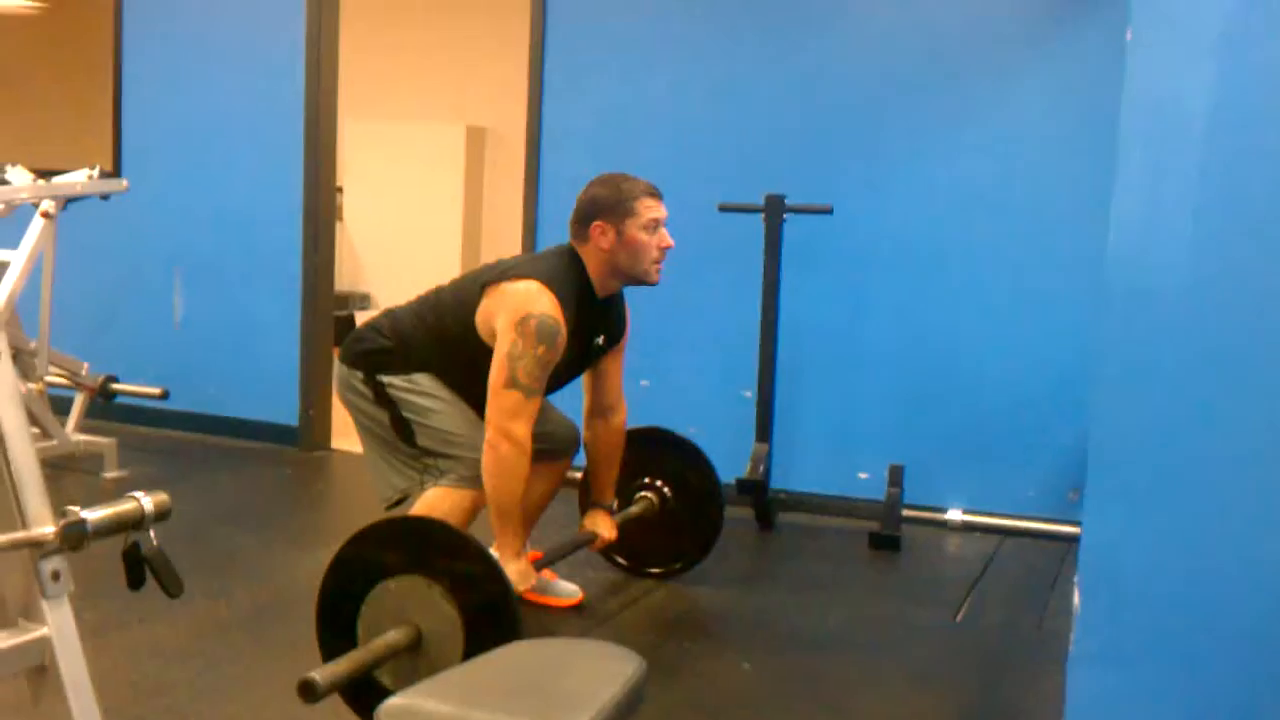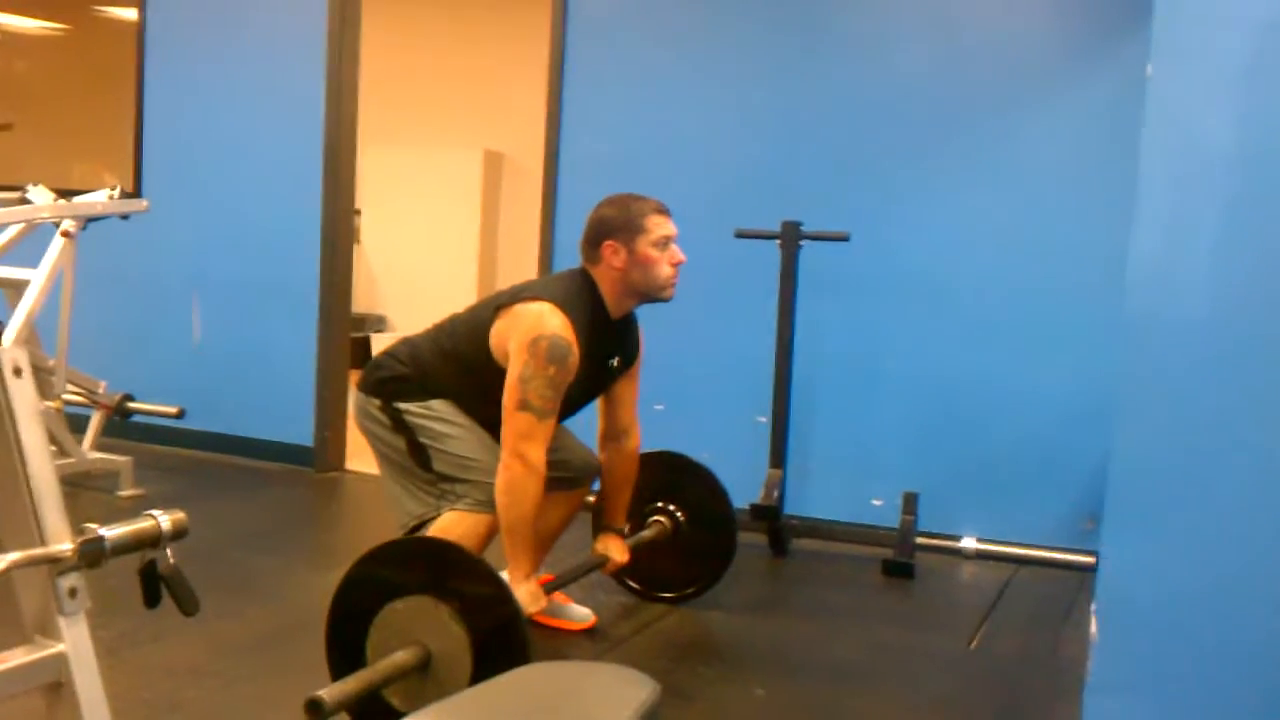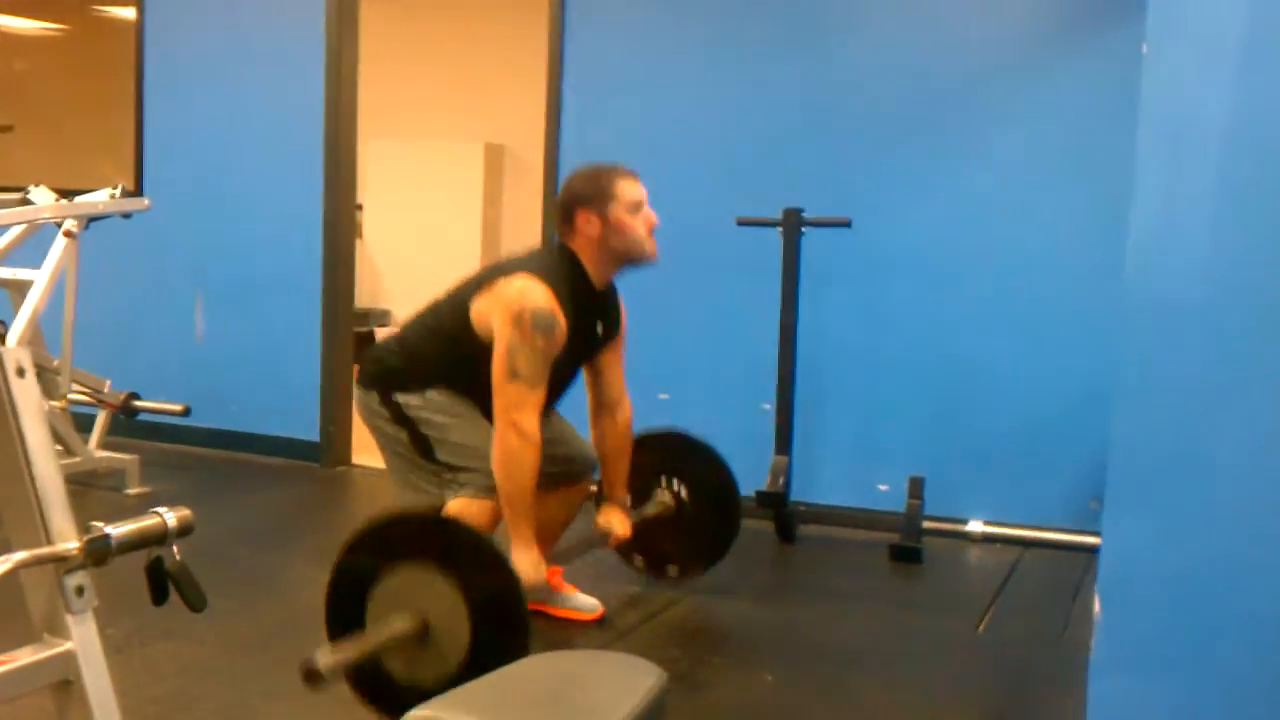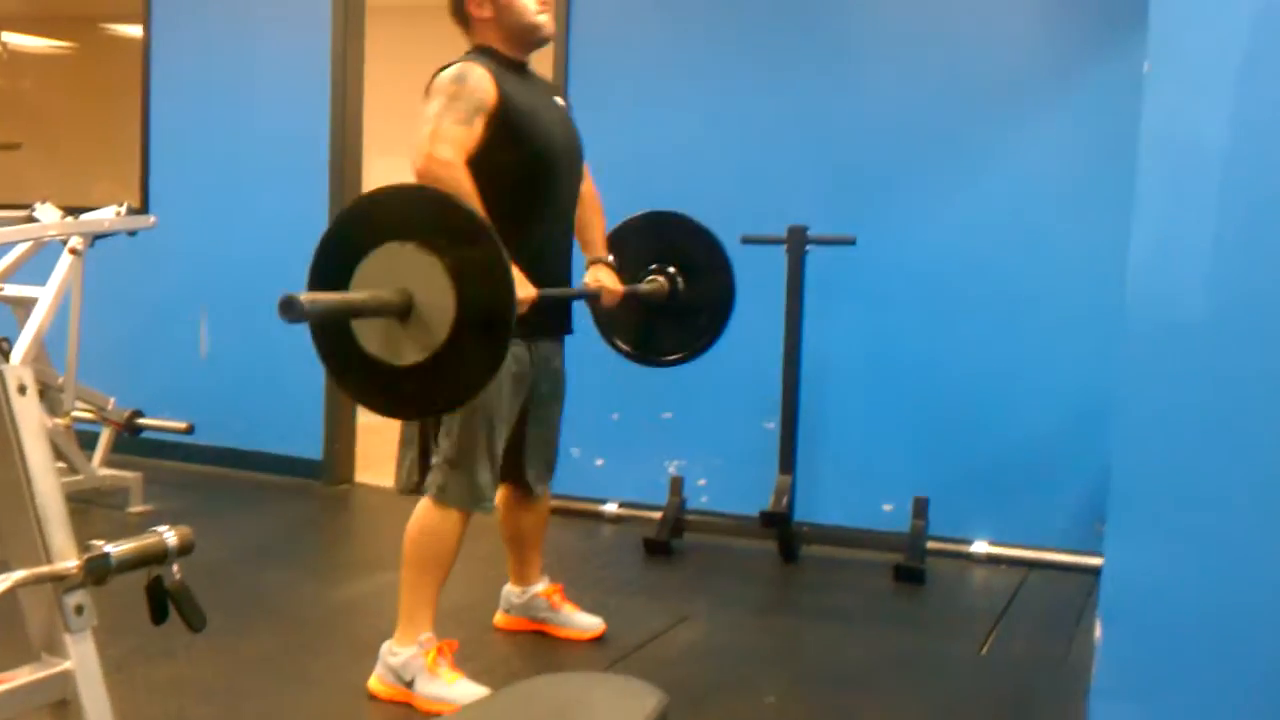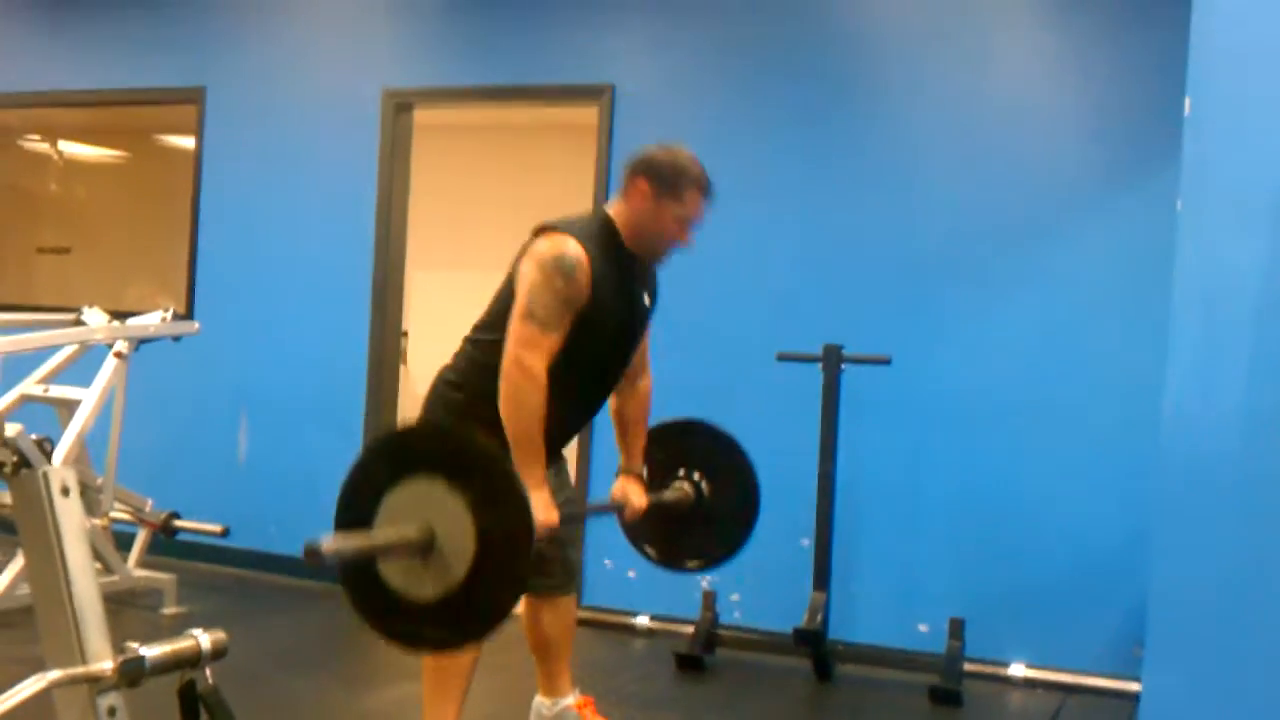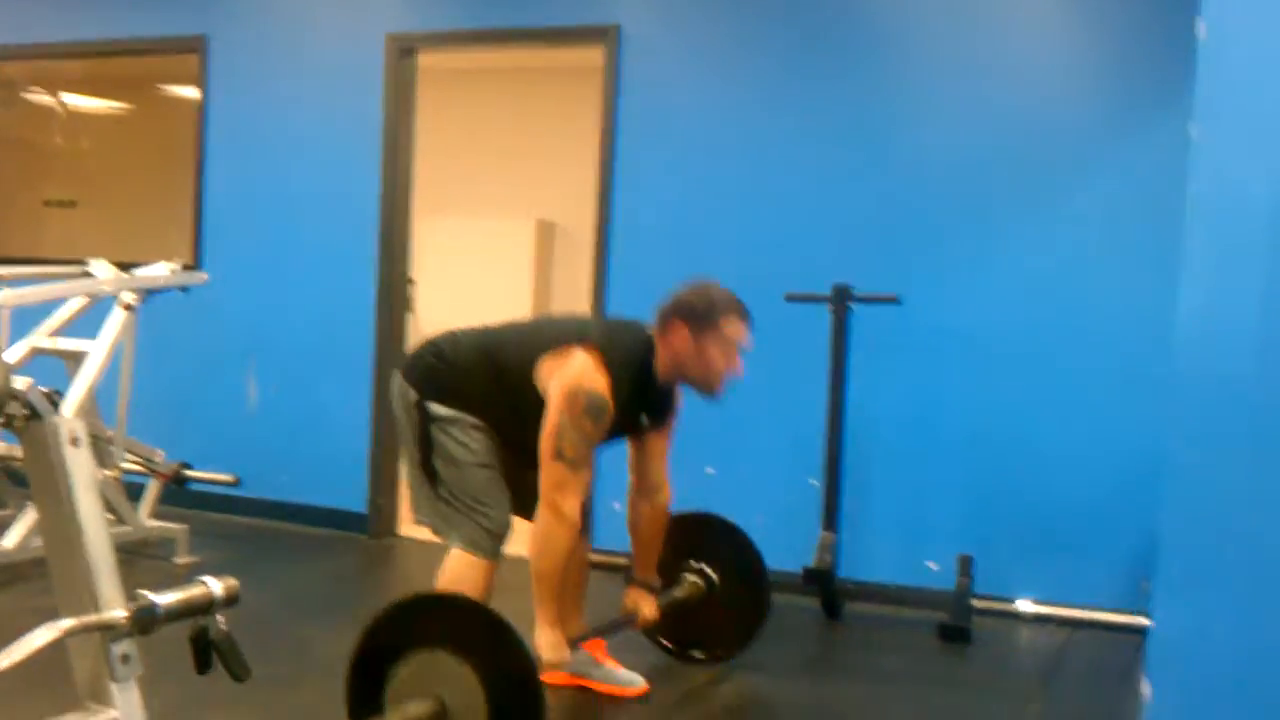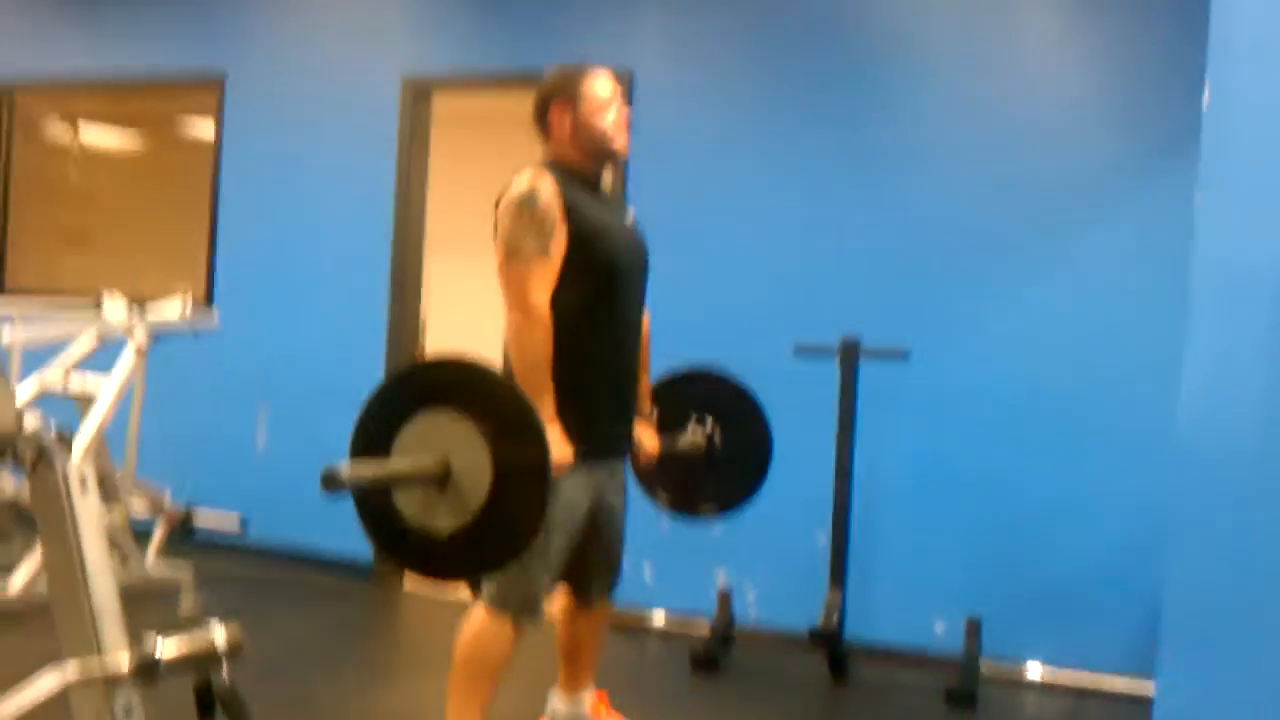
dt=0.7s
person 1, frame 1
left shoulder: (610, 308)
right shoulder: (539, 306)
left elbow: (607, 412)
right elbow: (504, 437)
left wrist: (602, 505)
right wrist: (509, 555)
left hip: (451, 370)
right hip: (384, 367)
left knee: (559, 440)
right knee: (466, 469)
left ankle: (510, 567)
person 1, frame 2
left shoulder: (624, 331)
right shoulder: (551, 328)
left elbow: (620, 436)
right elbow: (520, 460)
left wrist: (613, 529)
right wrist: (519, 577)
left hip: (469, 398)
right hip: (404, 394)
left knee: (577, 469)
right knee: (483, 494)
left ankle: (525, 591)
person 1, frame 3
left shoulder: (605, 304)
right shoulder: (536, 301)
left elbow: (612, 407)
right elbow: (516, 430)
left wrist: (615, 501)
right wrist: (521, 544)
left hip: (470, 388)
right hip: (403, 388)
left knee: (575, 463)
right knee: (486, 484)
left ankle: (532, 580)
person 1, frame 4
left shoulder: (542, 89)
right shoulder: (470, 79)
left elbow: (576, 179)
right elbow: (436, 161)
left wrist: (599, 260)
left hip: (542, 311)
left knee: (532, 469)
right knee: (458, 479)
left ankle: (527, 594)
right ankle: (406, 655)
person 1, frame 5
left shoulder: (640, 276)
right shoulder: (566, 255)
left elbow: (632, 380)
right elbow: (523, 366)
left wrist: (631, 471)
right wrist: (529, 485)
left hip: (538, 446)
right hip: (477, 436)
left knee: (557, 577)
person 1, frame 6
left shoulder: (659, 391)
right shoulder: (592, 382)
left elbow: (651, 494)
right elbow: (557, 508)
left wrist: (644, 585)
right wrist: (544, 628)
left hip: (505, 411)
right hip: (443, 399)
left knee: (574, 526)
right knee: (480, 535)
left ankle: (574, 654)
person 1, frame 7
left shoulder: (611, 208)
right shoulder: (536, 193)
left elbow: (634, 317)
right elbow: (529, 309)
left wrist: (643, 417)
right wrist: (543, 426)
left hip: (604, 438)
right hip: (551, 436)
left knee: (595, 586)
right knee: (512, 594)
